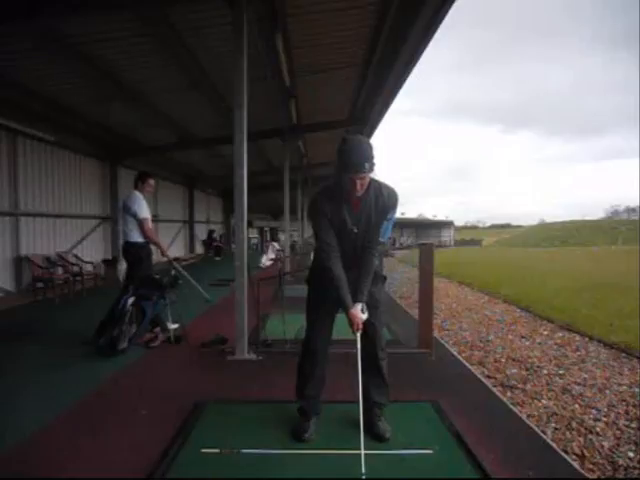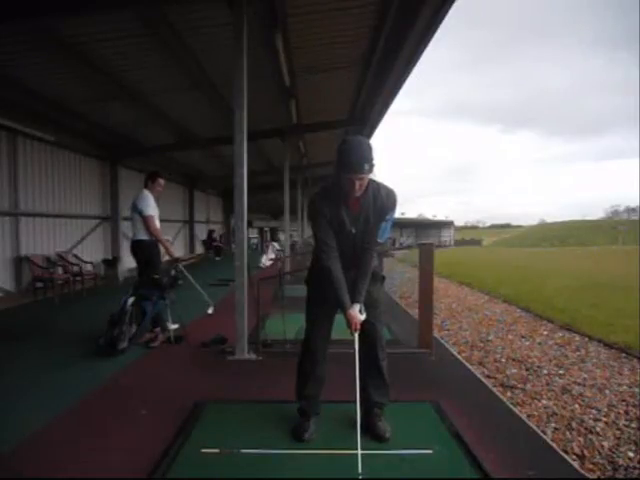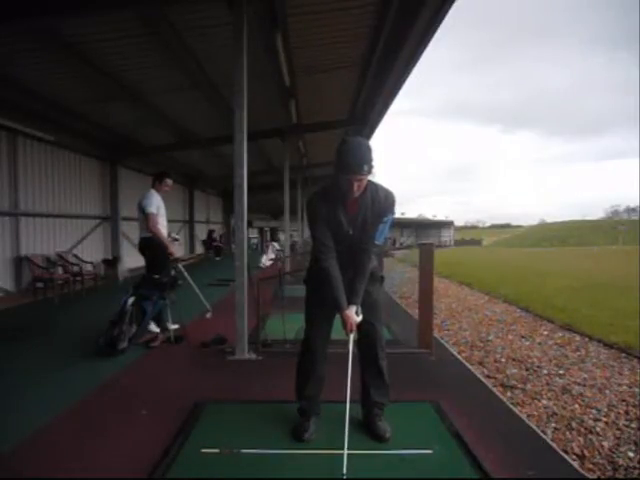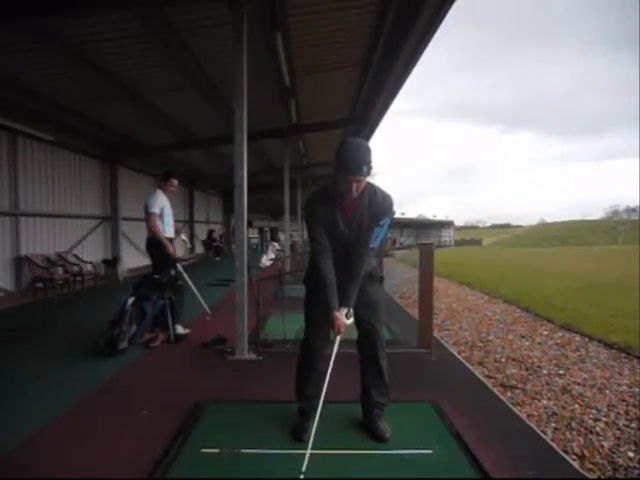
dt=1s
person 1, frame 1
left shoulder: (386, 197)
right shoulder: (322, 201)
left elbow: (371, 250)
right elbow: (329, 255)
left wrist: (360, 299)
right wrist: (347, 304)
left hip: (367, 276)
right hip: (327, 276)
left knee: (375, 343)
right knee: (315, 343)
left ankle: (374, 411)
right ankle: (308, 412)
person 1, frame 2
left shoulder: (385, 197)
right shoulder: (321, 201)
left elbow: (369, 250)
right elbow: (328, 255)
left wrist: (358, 299)
right wrist: (346, 304)
left hip: (365, 274)
right hip: (326, 276)
left knee: (374, 340)
right knee: (315, 342)
left ankle: (374, 411)
right ankle: (308, 412)
person 1, frame 3
left shoulder: (383, 200)
right shoulder: (319, 202)
left elbow: (367, 252)
right elbow: (326, 255)
left wrist: (355, 301)
right wrist: (342, 306)
left hip: (364, 275)
right hip: (325, 276)
left knee: (373, 341)
right knee: (314, 342)
left ankle: (374, 411)
right ankle: (308, 412)
person 1, frame 4
left shoulder: (381, 203)
right shoulder: (317, 203)
left elbow: (363, 254)
right elbow: (322, 256)
left wrist: (348, 302)
right wrist: (332, 307)
left hip: (364, 278)
right hip: (324, 278)
left knee: (374, 342)
right knee: (314, 344)
left ankle: (374, 412)
right ankle: (307, 411)
person 2, frame 1
left shoulder: (129, 199)
right shoulder: (138, 200)
right elbow: (147, 230)
right wrist: (161, 246)
left hip: (131, 246)
right hip: (137, 248)
left knee: (133, 287)
person 2, frame 2
left shoulder: (143, 198)
right shoulder: (146, 198)
right elbow: (151, 227)
left wrist: (162, 242)
right wrist: (167, 246)
left hip: (142, 244)
right hip: (146, 245)
left knee: (147, 286)
right knee: (153, 286)
left ankle: (156, 327)
right ankle: (159, 328)
person 2, frame 3
left shoulder: (155, 198)
right shoulder: (152, 197)
right elbow: (151, 225)
left wrist: (167, 238)
right wrist: (167, 244)
left hip: (154, 243)
right hip: (153, 244)
left ankle: (160, 323)
right ankle: (158, 326)
person 2, frame 4
left shoulder: (163, 199)
right shoulder: (156, 198)
right elbow: (151, 224)
left wrist: (178, 233)
right wrist: (167, 244)
left hip: (163, 244)
right hip: (160, 244)
right knee: (174, 284)
left ankle: (160, 325)
right ankle: (171, 325)
